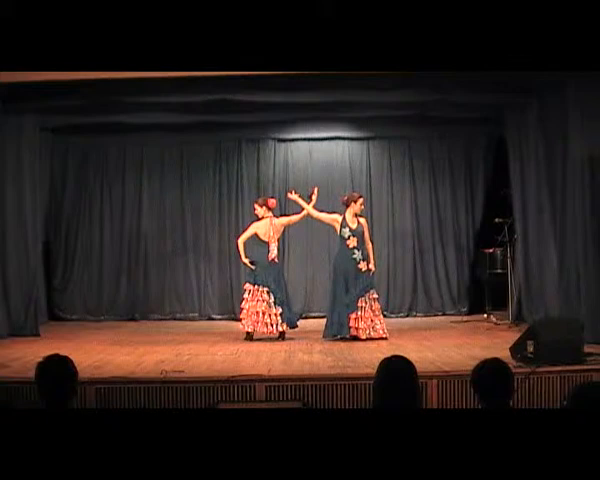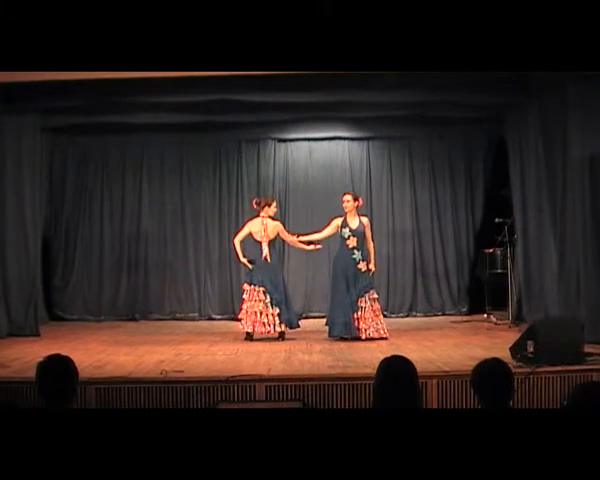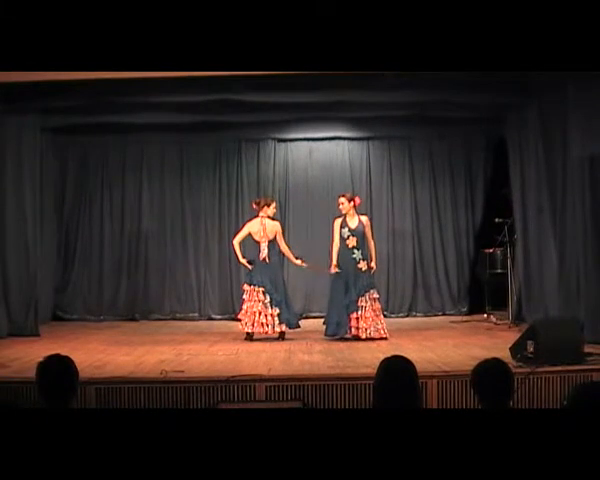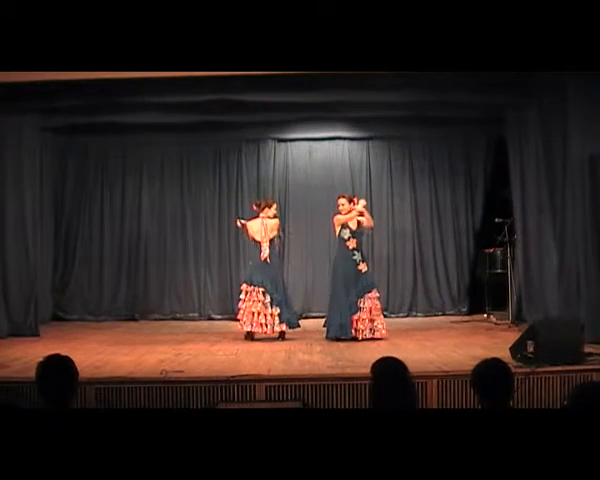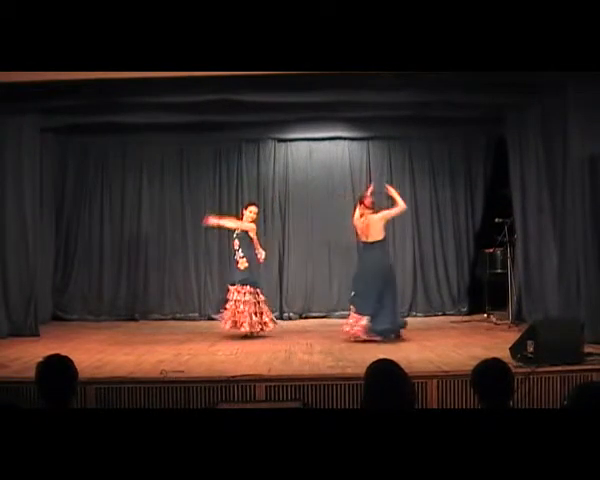
dt=1s
person 1, frame 1
left shoulder: (362, 221)
right shoulder: (337, 219)
left elbow: (368, 243)
right elbow: (315, 213)
left wrist: (371, 262)
right wrist: (297, 199)
left hip: (361, 264)
right hip: (344, 263)
left knee: (363, 296)
right knee: (345, 296)
left ankle: (363, 331)
right ankle: (345, 330)
person 1, frame 2
left shoulder: (364, 221)
right shoulder: (339, 222)
left elbow: (369, 242)
right elbow: (321, 235)
left wrist: (372, 262)
right wrist: (299, 238)
left hip: (361, 264)
right hip: (343, 263)
left knee: (363, 296)
right knee: (344, 296)
left ankle: (364, 330)
right ankle: (345, 331)
person 1, frame 3
left shoulder: (364, 220)
right shoulder: (338, 222)
left elbow: (370, 241)
right elbow: (336, 242)
left wrist: (373, 260)
right wrist: (334, 262)
left hip: (361, 263)
right hip: (345, 263)
left knee: (364, 295)
right knee: (344, 295)
left ankle: (365, 330)
right ankle: (345, 330)
person 1, frame 4
left shoulder: (360, 219)
right shoulder: (338, 219)
left elbow: (370, 224)
right elbow: (349, 217)
left wrist: (363, 210)
right wrist: (359, 207)
left hip: (359, 262)
right hip: (343, 262)
left knee: (366, 296)
right knee: (344, 296)
left ankle: (364, 330)
right ankle: (343, 331)
person 1, frame 5
left shoulder: (357, 221)
right shoulder: (379, 217)
left elbow: (358, 208)
right elbow: (402, 207)
left wrist: (367, 194)
right wrist: (394, 193)
left hip: (364, 264)
right hip: (381, 262)
left knee: (363, 296)
right knee: (384, 296)
left ankle: (363, 328)
right ankle: (383, 330)
person 2, frame 1
left shoulder: (257, 225)
right shoulder: (281, 222)
left elbow: (240, 240)
right elbow: (301, 215)
left wrist: (243, 258)
right wrist: (312, 202)
left hip: (258, 267)
right hip: (274, 266)
left knee: (253, 299)
right knee: (277, 297)
left ankle: (250, 332)
right ankle: (281, 331)
person 2, frame 2
left shoulder: (251, 224)
right shoulder: (276, 225)
left elbow: (236, 240)
right elbow: (291, 241)
left wrist: (242, 258)
right wrist: (307, 247)
left hip: (257, 265)
right hip: (272, 265)
left knee: (253, 297)
right knee: (276, 296)
left ankle: (249, 332)
right ankle: (281, 331)
person 2, frame 3
left shoulder: (251, 224)
right shoulder: (275, 225)
left elbow: (235, 241)
right elbow: (283, 247)
left wrist: (241, 258)
right wrist: (294, 260)
left hip: (257, 264)
right hip: (273, 264)
left knee: (254, 297)
right knee: (277, 295)
left ankle: (250, 332)
right ankle: (281, 331)
person 2, frame 4
left shoulder: (250, 224)
right shoulder: (275, 222)
left hip: (256, 264)
right hip: (273, 264)
left knee: (253, 296)
right knee: (276, 294)
left ankle: (250, 331)
right ankle: (281, 331)
person 2, frame 5
left shoulder: (252, 226)
right shoulder: (240, 226)
left elbow: (233, 224)
left wrist: (216, 221)
right wrist: (216, 220)
left hip: (247, 267)
right hip: (240, 267)
left knee: (243, 294)
right knee: (242, 296)
left ankle: (252, 327)
right ankle: (251, 328)
